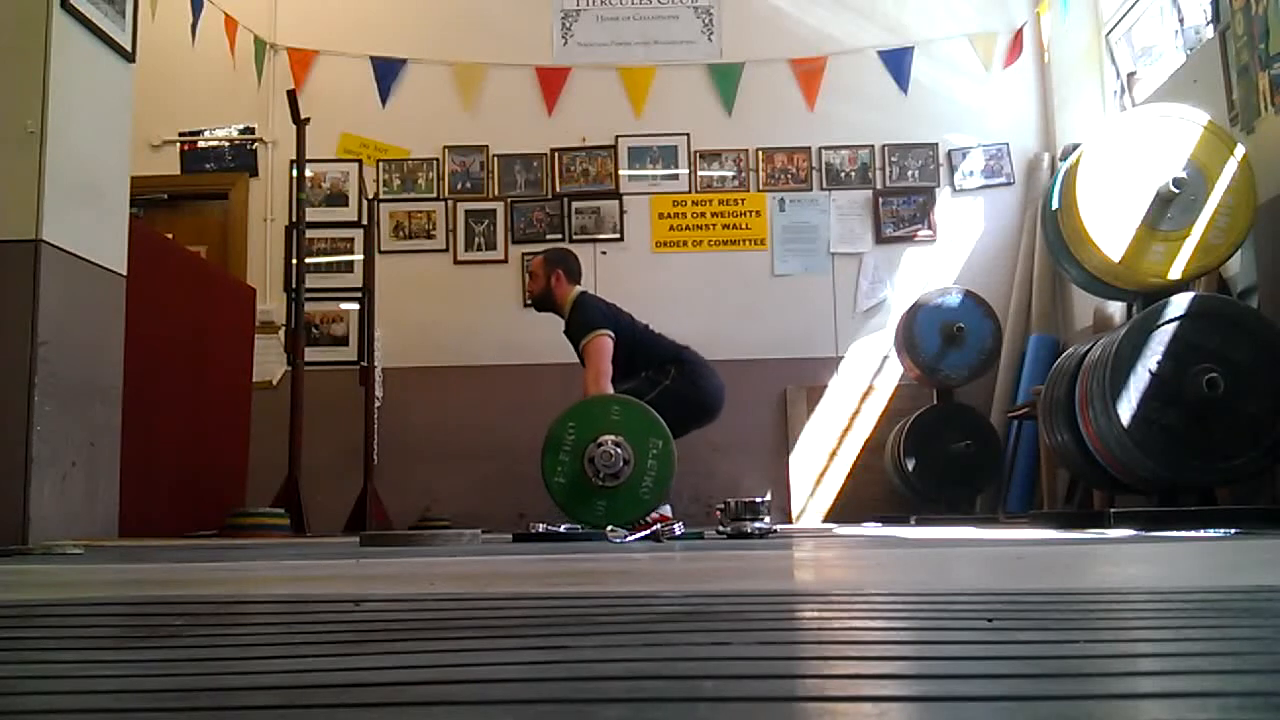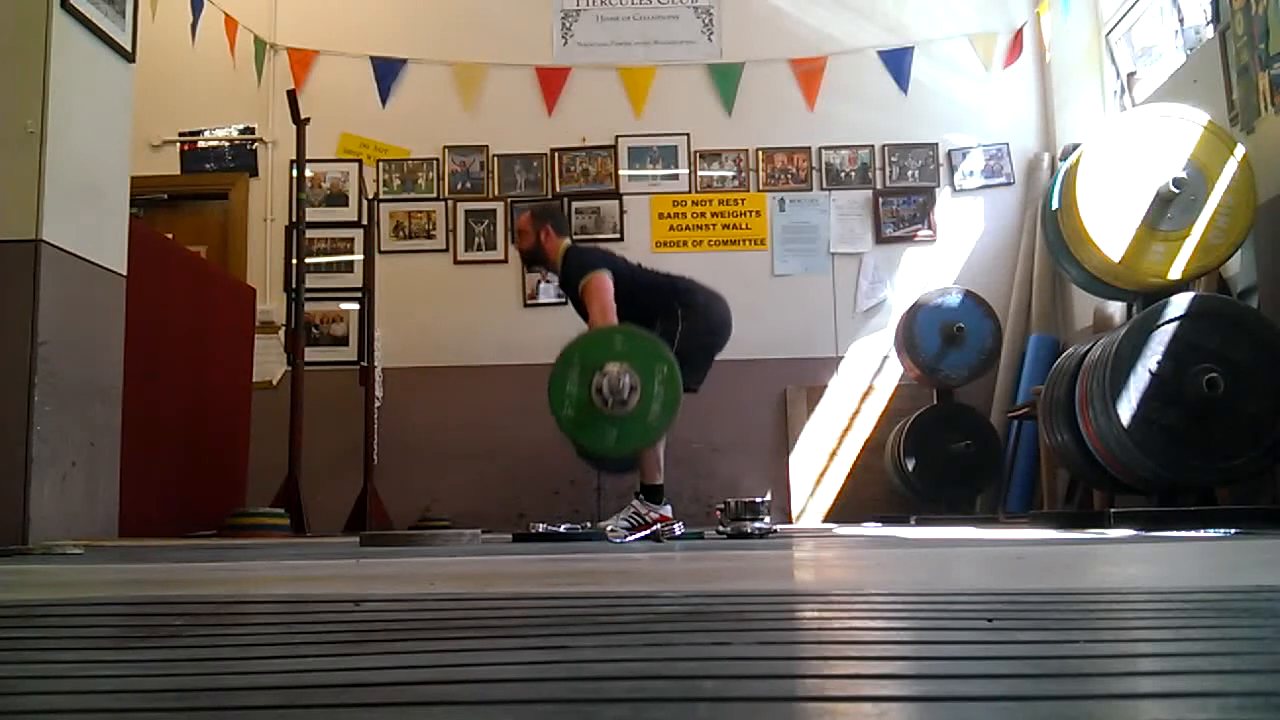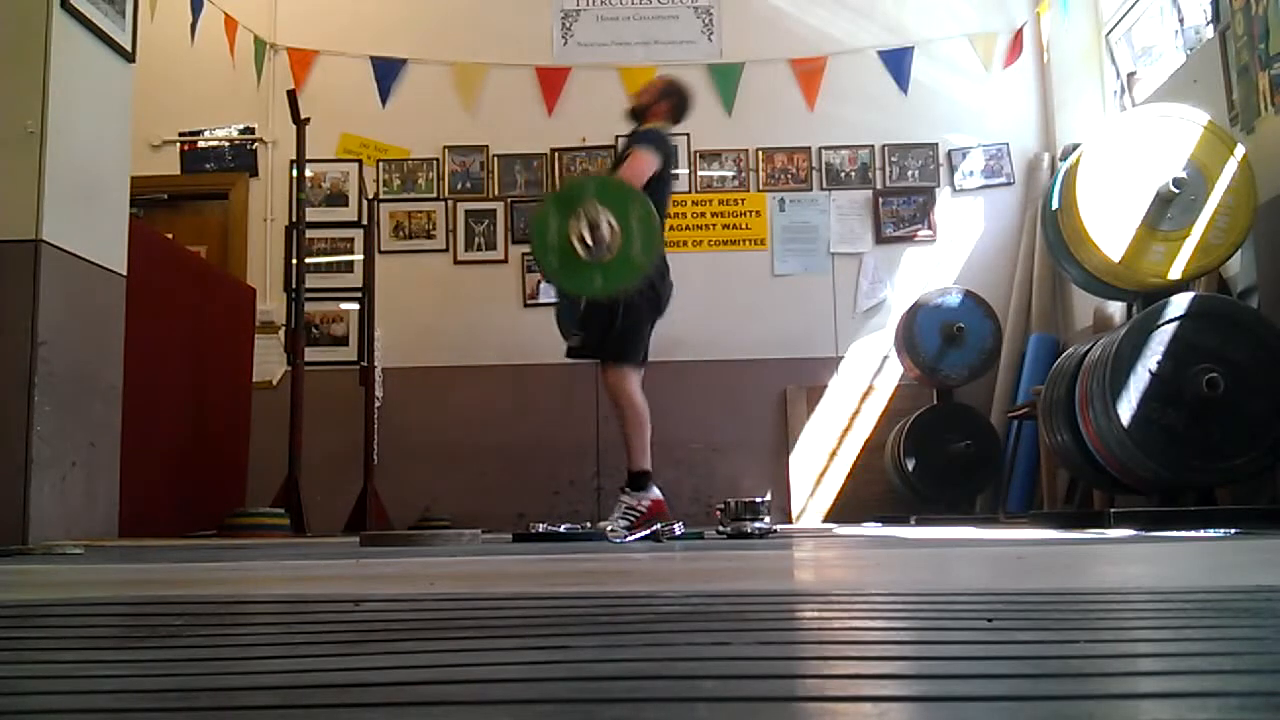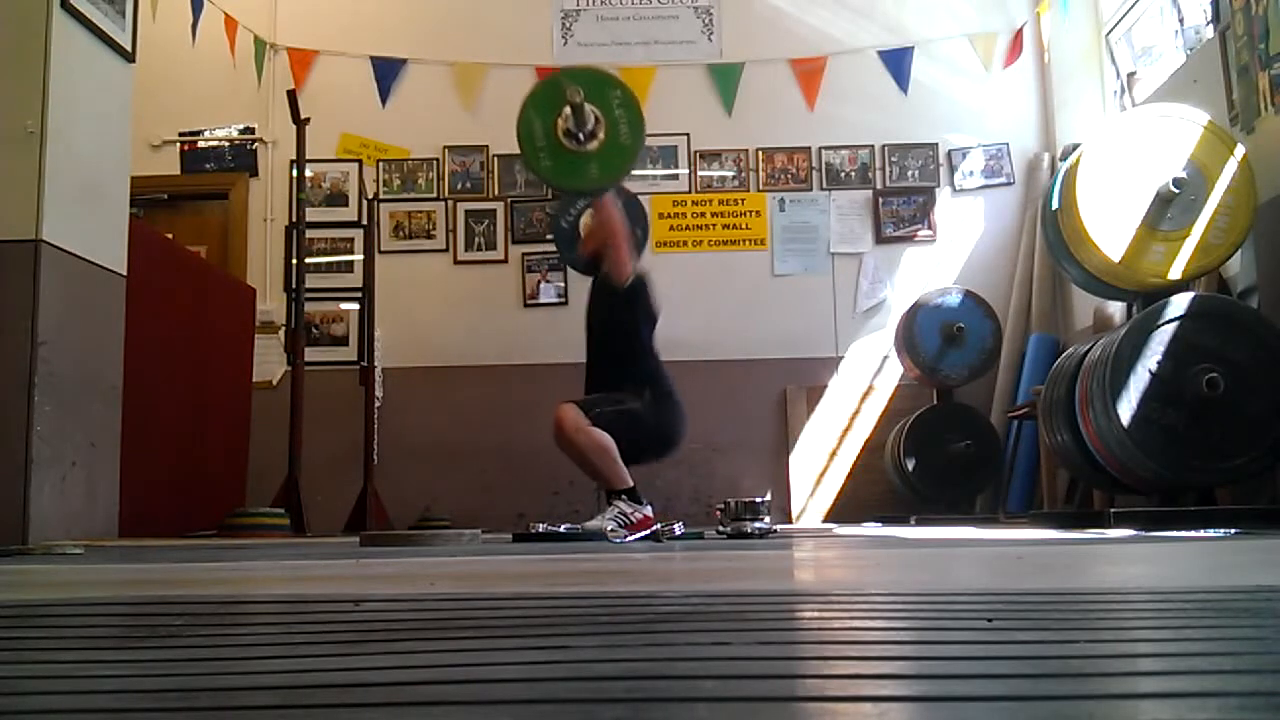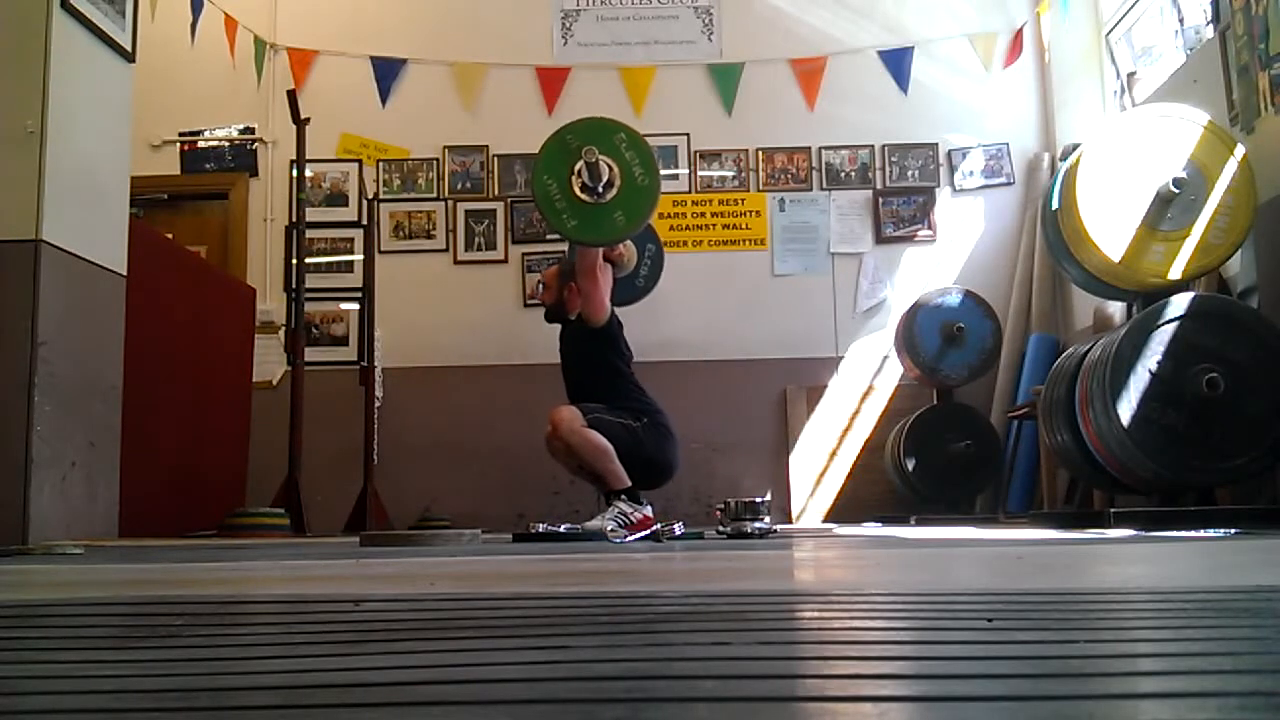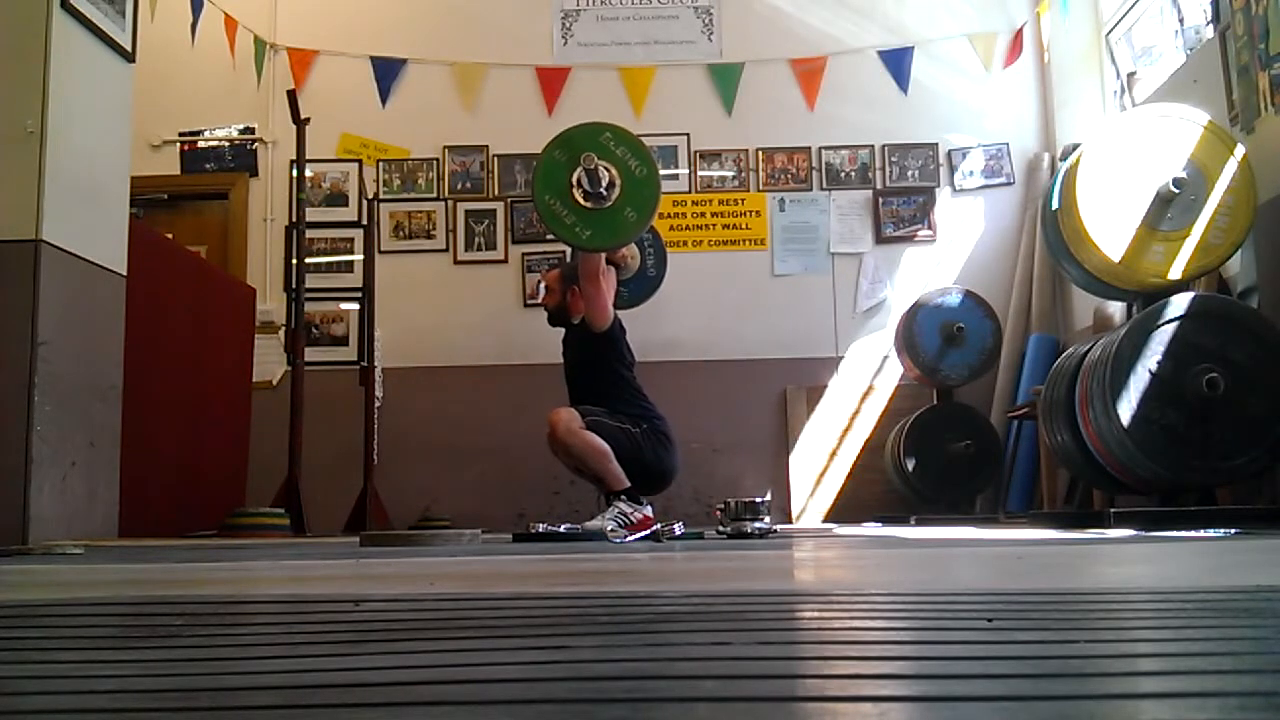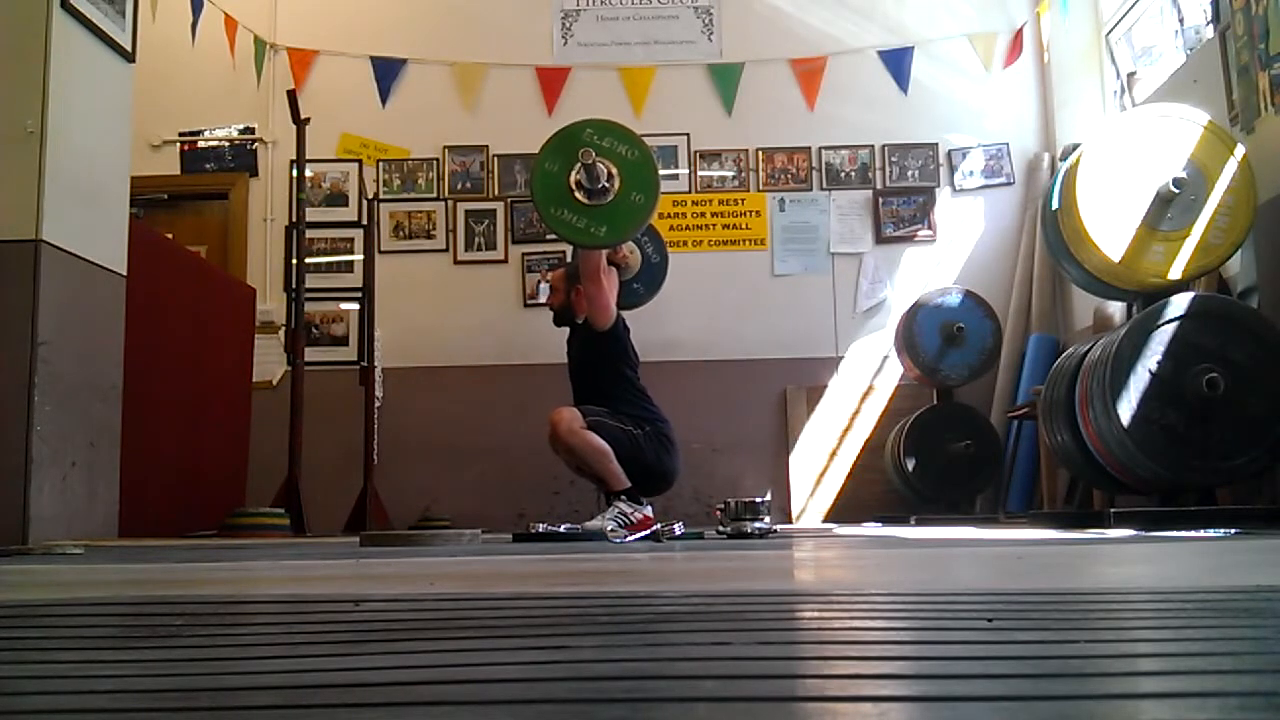
dt=0.4s
person 1, frame 1
left shoulder: (586, 313)
right shoulder: (586, 312)
left elbow: (599, 379)
right elbow: (601, 379)
left hip: (690, 381)
right hip: (697, 384)
left ankle: (650, 506)
person 1, frame 2
left shoulder: (580, 261)
right shoulder: (573, 268)
left elbow: (605, 318)
right elbow: (605, 322)
left hip: (694, 312)
right hip: (693, 315)
left ankle: (653, 505)
right ankle: (651, 501)
person 1, frame 3
left shoulder: (650, 142)
right shoulder: (649, 145)
left elbow: (632, 176)
left knee: (620, 380)
right knee: (622, 383)
left ankle: (643, 492)
right ankle: (636, 489)
person 1, frame 4
left shoulder: (626, 283)
right shoulder: (611, 286)
left elbow: (615, 233)
right elbow: (606, 233)
right wrist: (601, 207)
left hip: (654, 415)
right hip: (644, 415)
left knee: (569, 419)
right knee: (569, 427)
left ankle: (631, 506)
right ankle: (626, 502)
person 1, frame 5
left shoulder: (593, 323)
right shoulder: (577, 326)
left elbow: (589, 272)
right elbow: (599, 273)
left hip: (651, 443)
right hip: (639, 442)
left knee: (564, 420)
right knee: (557, 438)
left ankle: (631, 505)
right ankle: (625, 502)
person 1, frame 6
left shoulder: (596, 327)
right shoulder: (581, 330)
left elbow: (593, 277)
right elbow: (604, 280)
left hip: (651, 449)
right hip: (639, 449)
left knee: (563, 422)
right knee: (560, 438)
left ankle: (631, 506)
right ankle: (627, 504)
person 1, frame 7
left shoulder: (601, 326)
right shoulder: (584, 330)
left elbow: (593, 275)
right elbow: (605, 278)
left hip: (653, 452)
right hip: (642, 452)
left knee: (564, 422)
right knee: (562, 437)
left ankle: (631, 506)
right ankle: (626, 502)
